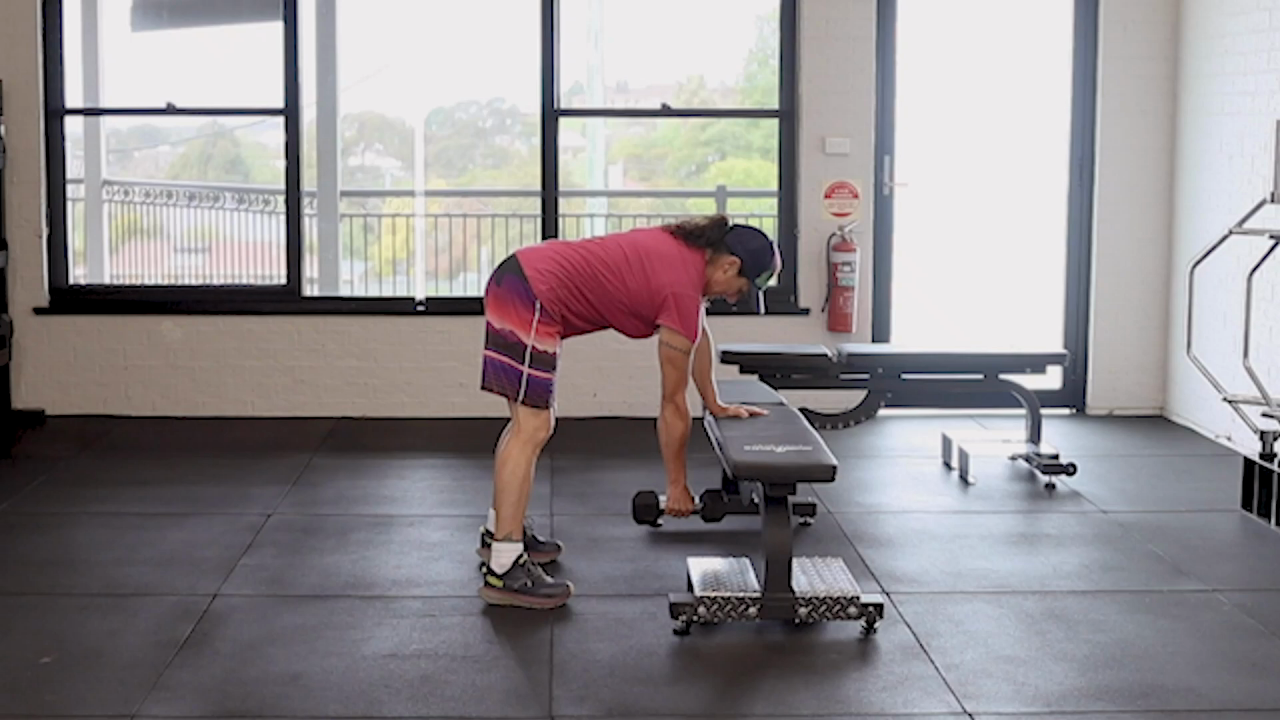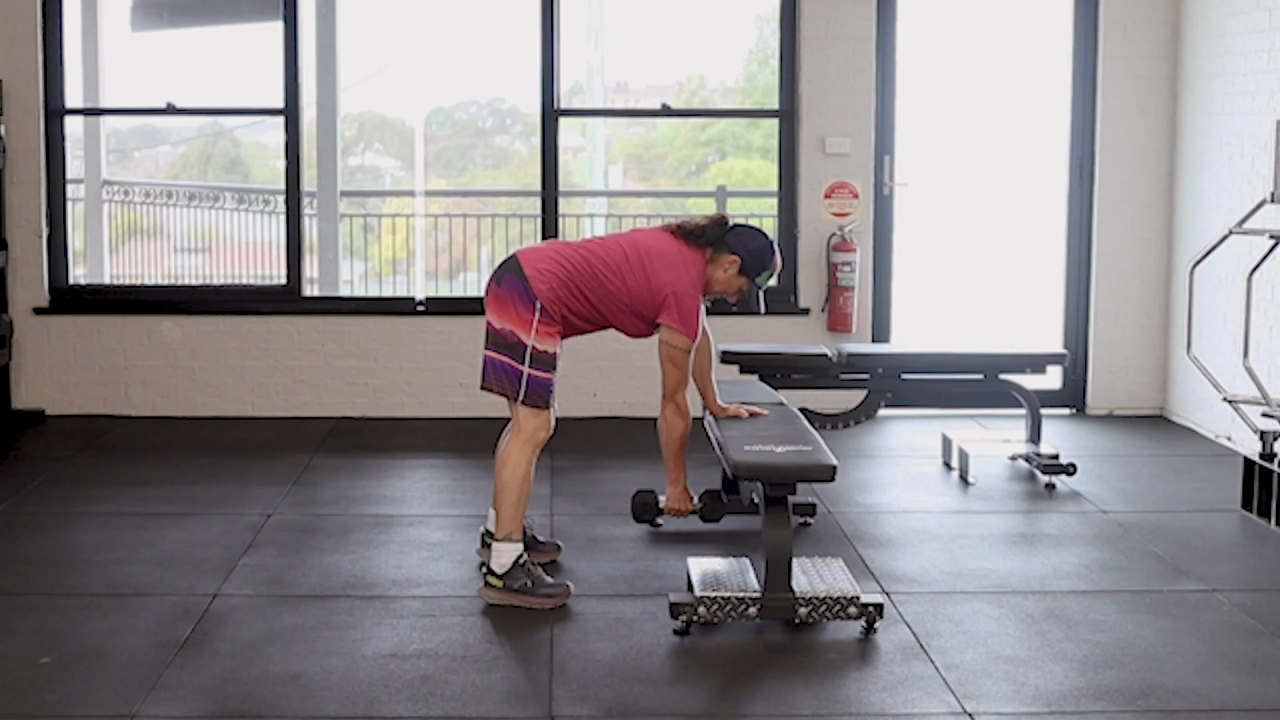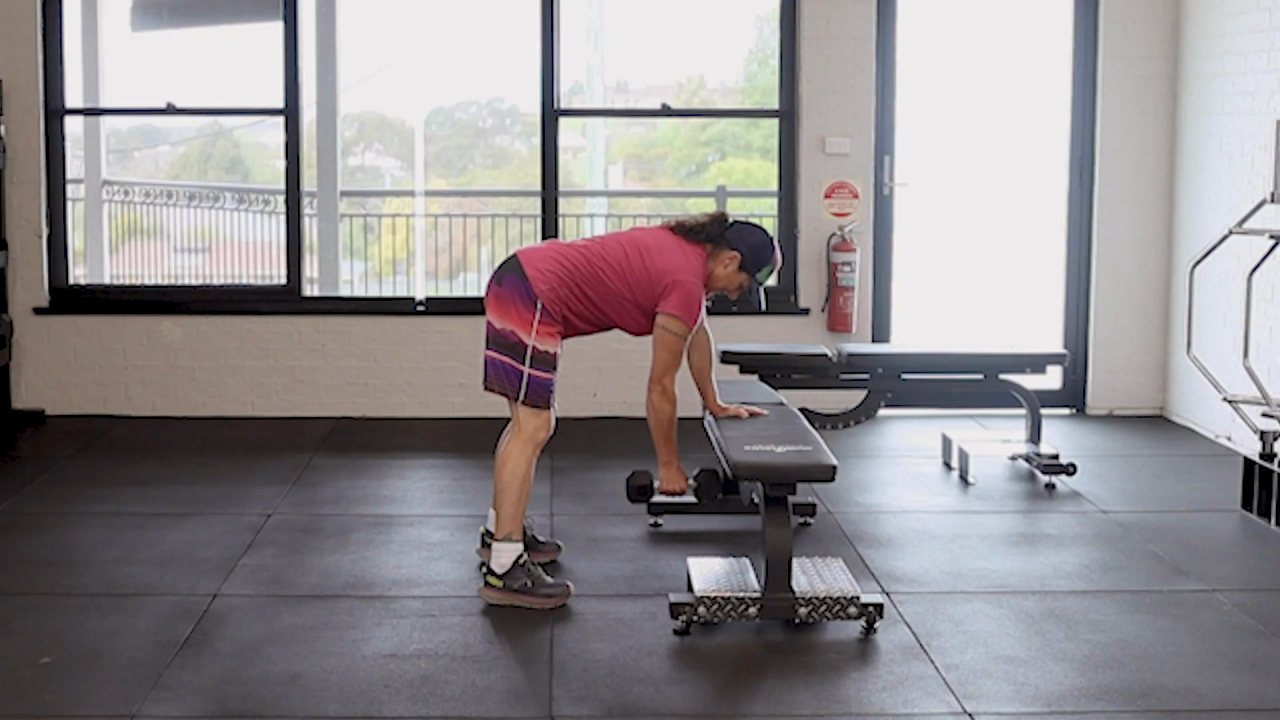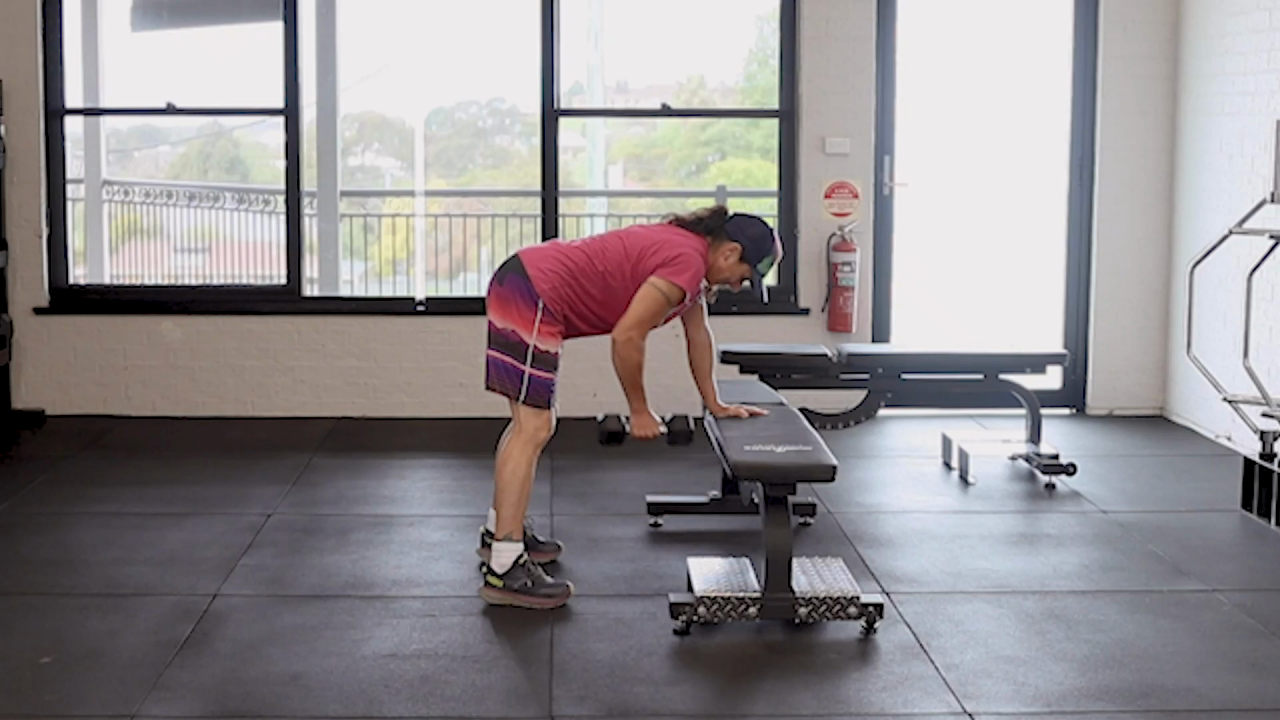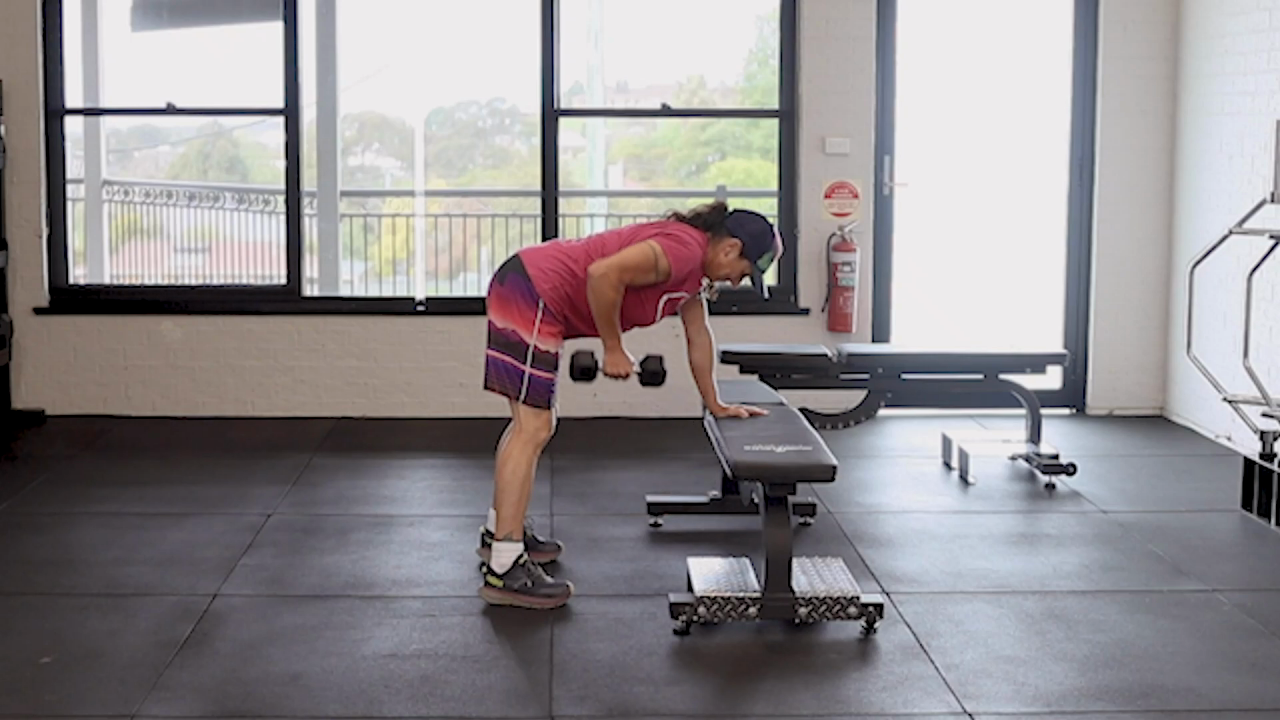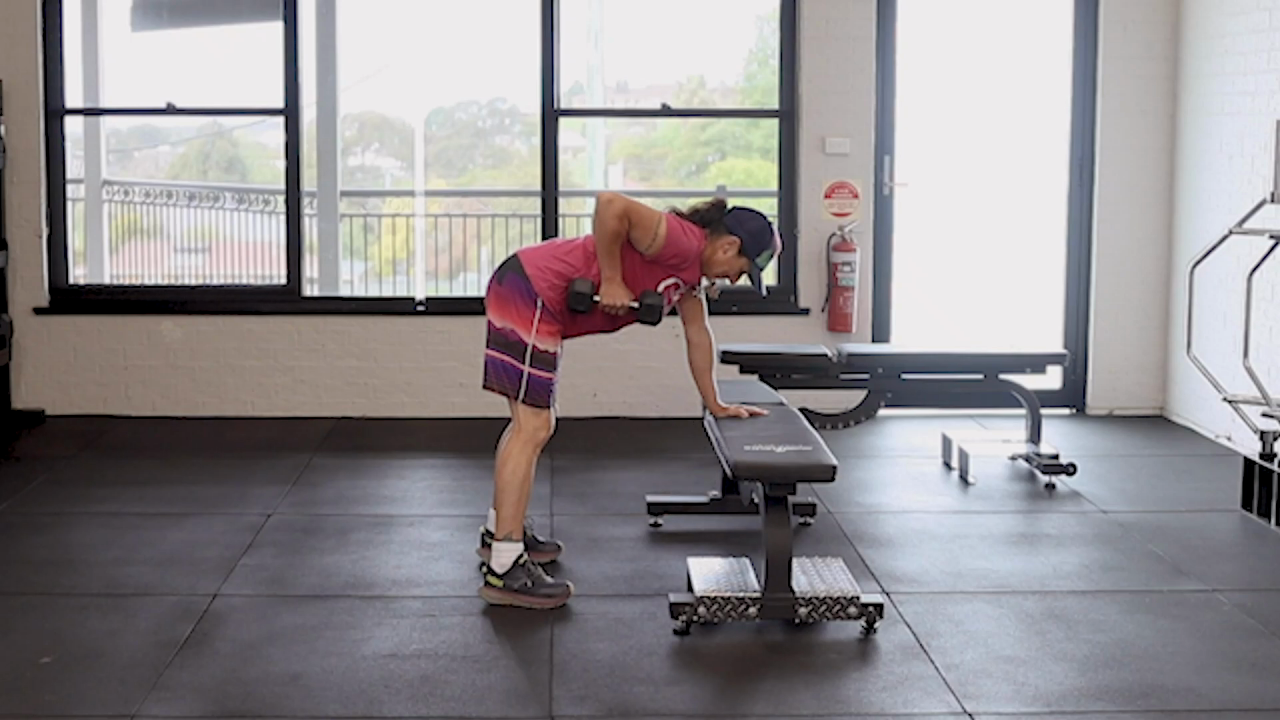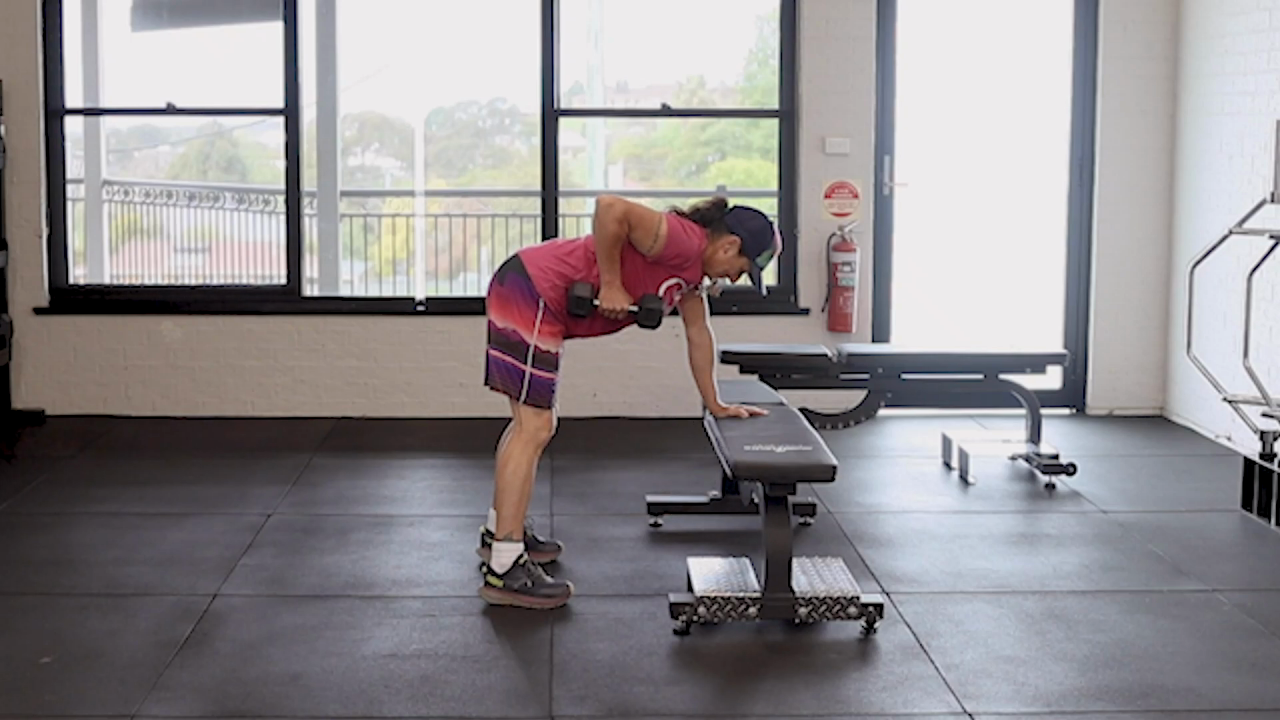
dt=0.3s
person 1, frame 1
left shoulder: (690, 253)
right shoulder: (682, 288)
left elbow: (698, 334)
right elbow: (672, 403)
left wrist: (716, 405)
right wrist: (677, 485)
left hip: (520, 282)
right hip: (530, 296)
left knee: (529, 421)
right knee: (532, 429)
left ankle: (499, 530)
right ankle: (504, 569)
person 1, frame 2
left shoulder: (690, 255)
right shoulder: (683, 288)
left elbow: (699, 335)
right elbow: (673, 403)
left wrist: (715, 405)
right wrist: (677, 485)
left hip: (521, 281)
right hip: (530, 296)
left knee: (528, 420)
right knee: (532, 430)
left ankle: (499, 529)
right ankle: (504, 569)
person 1, frame 3
left shoulder: (690, 252)
right shoulder: (685, 282)
left elbow: (697, 334)
right elbow: (661, 387)
left wrist: (715, 405)
right wrist: (670, 467)
left hip: (521, 283)
right hip: (530, 296)
left knee: (529, 421)
right knee: (533, 429)
left ankle: (499, 530)
right ankle: (505, 569)
person 1, frame 4
left shoulder: (691, 254)
right shoulder: (685, 263)
left elbow: (698, 332)
right elbow: (626, 336)
left wrist: (715, 405)
right wrist: (638, 411)
left hip: (525, 287)
right hip: (531, 294)
left knee: (530, 421)
right knee: (534, 429)
left ankle: (499, 530)
right ankle: (504, 569)
person 1, frame 5
left shoulder: (693, 258)
right shoulder: (684, 251)
left elbow: (697, 333)
right elbow: (602, 275)
left wrist: (715, 404)
right wrist: (613, 349)
left hip: (525, 291)
right hip: (530, 295)
left knee: (530, 421)
right knee: (534, 429)
left ankle: (499, 530)
right ankle: (505, 569)
person 1, frame 6
left shoulder: (692, 264)
right shoulder: (681, 243)
left elbow: (697, 333)
right elbow: (611, 204)
left wrist: (715, 404)
right wrist: (612, 281)
left hip: (528, 293)
right hip: (528, 292)
left knee: (529, 422)
right knee: (533, 430)
left ankle: (499, 531)
right ankle: (504, 569)
person 1, frame 7
left shoulder: (693, 264)
right shoulder: (683, 243)
left elbow: (698, 332)
right elbow: (610, 207)
left wrist: (715, 404)
right wrist: (611, 284)
left hip: (529, 295)
right hip: (529, 293)
left knee: (531, 422)
right knee: (535, 428)
left ankle: (500, 529)
right ankle: (504, 569)
